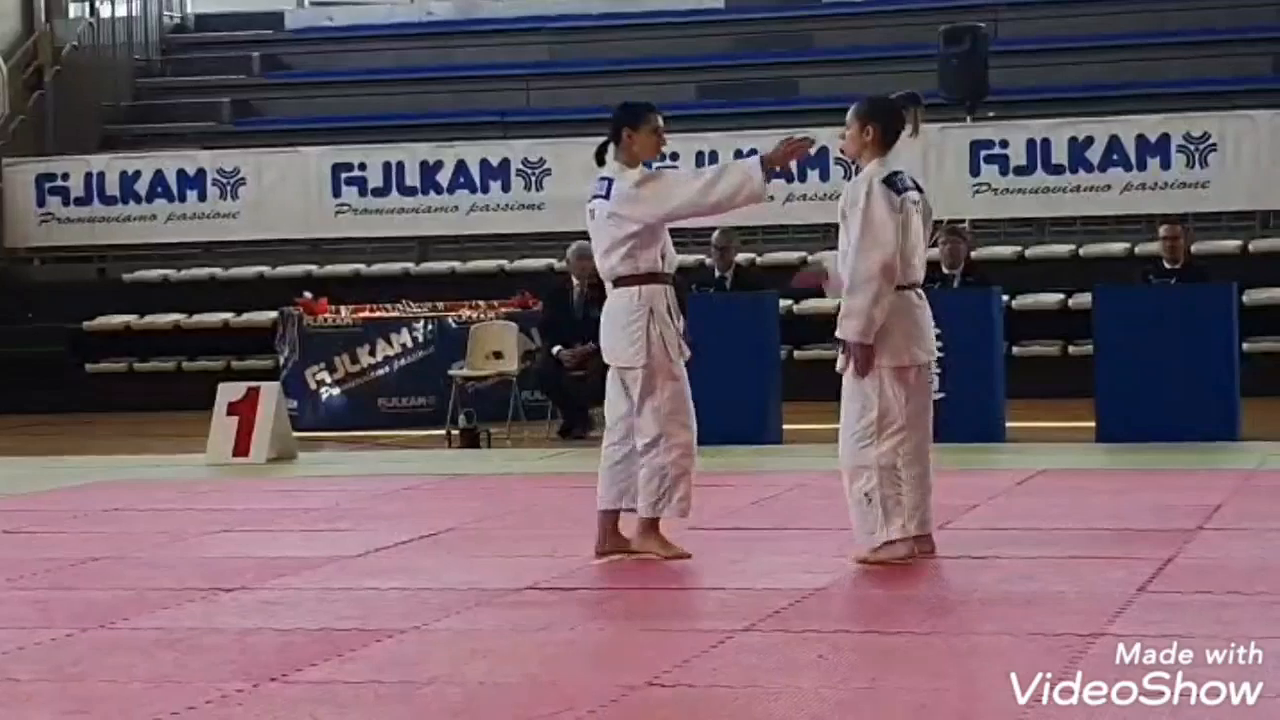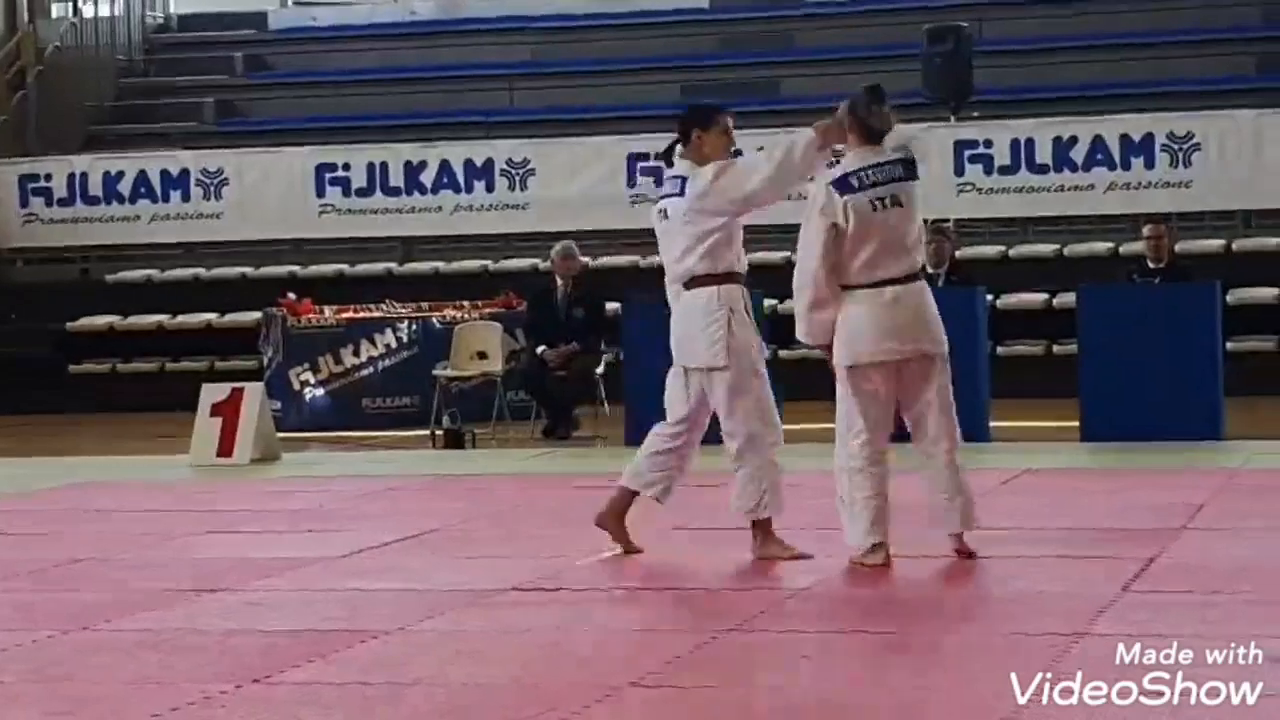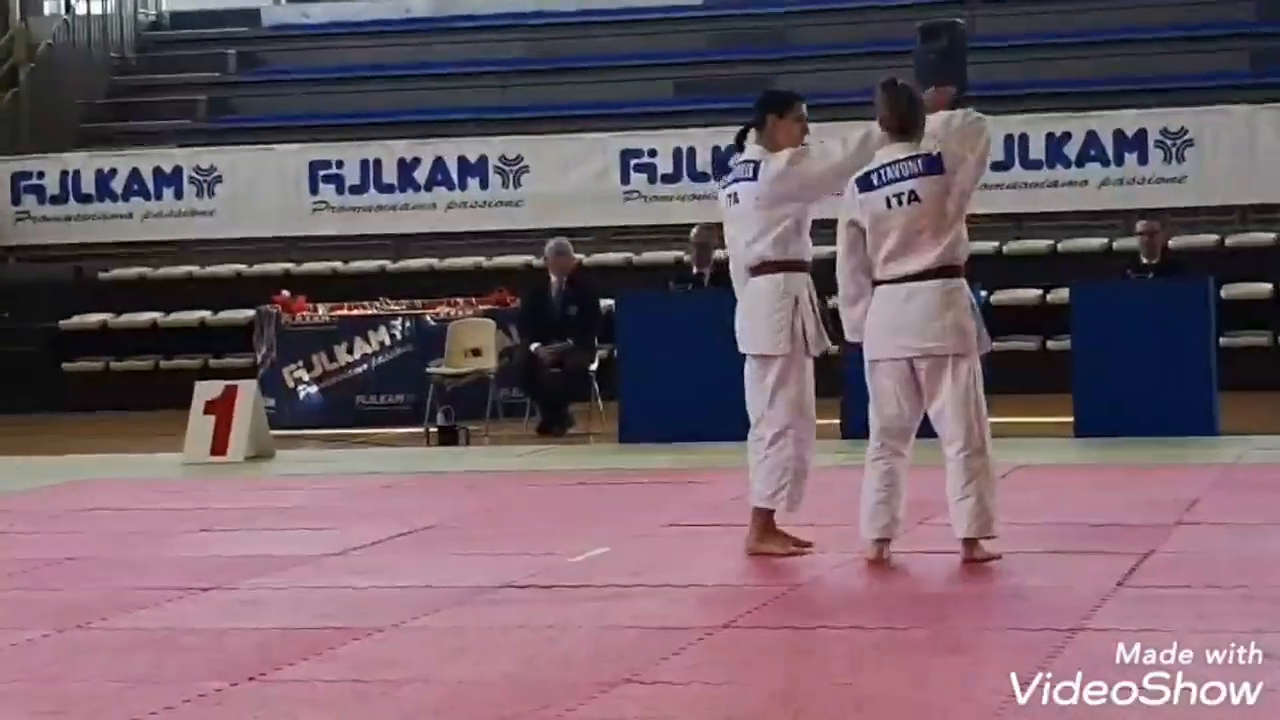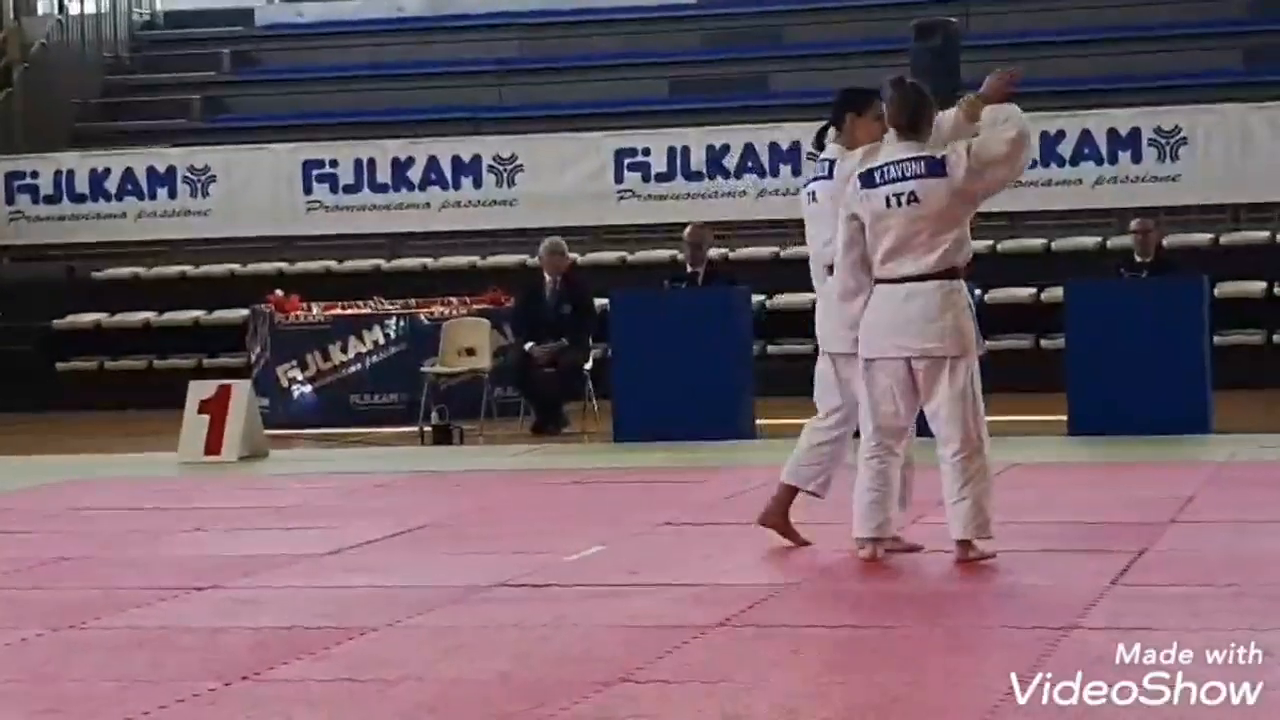
dt=0.5s
person 1, frame 1
left shoulder: (871, 185)
right shoulder: (908, 184)
left elbow: (872, 266)
left wrist: (858, 332)
right wrist: (831, 276)
left hip: (885, 325)
right hip: (912, 317)
left knee: (867, 438)
right knee: (908, 435)
left ankle: (889, 537)
right ankle: (917, 532)
person 1, frame 2
left shoulder: (830, 189)
right shoulder: (909, 168)
left elbow: (815, 271)
left wrist: (820, 331)
left hip: (862, 320)
right hip: (915, 310)
left knee: (861, 441)
right knee: (938, 429)
left ankle: (871, 543)
right ankle: (957, 529)
person 1, frame 3
left shoulder: (859, 187)
right shoulder: (946, 164)
left elbow: (851, 271)
right elbow: (974, 124)
left wrist: (860, 327)
right wrist: (931, 112)
left hip: (888, 316)
right hip: (942, 308)
left knee: (887, 437)
right knee: (963, 433)
left ankle: (878, 537)
right ankle: (971, 537)
person 1, frame 4
left shoulder: (863, 181)
right shoulder: (955, 167)
left elbow: (850, 266)
right elbow: (1016, 139)
left wrist: (855, 323)
right wrist: (991, 103)
left hip: (883, 315)
right hip: (941, 311)
left knee: (881, 435)
right knee: (960, 433)
left ankle: (872, 536)
right ankle: (968, 537)
person 2, frame 1
left shoulder: (612, 186)
right shoulder: (633, 187)
right elbow: (700, 189)
right wrist: (768, 161)
left hip: (628, 311)
right hip: (642, 314)
left knee: (626, 428)
right knee: (667, 426)
left ankle: (610, 533)
right ankle: (649, 530)
person 2, frame 2
left shoulder: (671, 191)
right shoulder: (708, 184)
right elbow: (772, 170)
right wrist: (827, 129)
left hip: (691, 314)
right hip: (720, 314)
left knee: (681, 425)
right knee: (754, 429)
left ankle: (616, 511)
right ankle: (762, 536)
person 2, frame 3
left shoulder: (736, 176)
right shoulder: (781, 169)
right elbow: (849, 155)
left hip: (756, 299)
right hip: (783, 299)
left knee: (770, 419)
right knee: (787, 419)
left ankle: (764, 524)
right ankle: (762, 530)
person 2, frame 4
left shoulder: (822, 172)
right shoulder: (858, 168)
right wrist: (980, 100)
left hip: (837, 304)
right hip: (861, 302)
left knee: (834, 414)
left ankle: (779, 508)
person 3, frame 1
left shoulder: (604, 292)
right shoulder: (556, 293)
right elbow: (546, 329)
left wrist: (589, 348)
right wrist: (558, 351)
left hip: (595, 351)
right hip: (563, 351)
left knee: (597, 369)
right knee: (544, 369)
left ankle: (578, 418)
right ankle: (574, 417)
person 3, frame 2
left shoulder: (590, 292)
right shoulder: (540, 294)
left elbow: (597, 330)
right elbow: (530, 330)
left wrist: (573, 348)
right wrist: (543, 351)
left hip: (581, 351)
right hip: (548, 351)
left knee: (581, 369)
right knee: (529, 369)
left ankle: (563, 417)
right ankle: (557, 416)
person 3, frame 3
left shoulder: (584, 288)
right shoulder: (534, 290)
left elbow: (592, 326)
right elbow: (524, 326)
left wrist: (567, 344)
right wrist: (536, 347)
left hip: (575, 347)
right hip: (542, 348)
left knee: (574, 364)
right knee: (523, 364)
left ankle: (557, 414)
right ankle: (552, 413)
person 3, frame 4
left shoulder: (578, 287)
right shoulder: (529, 288)
left elbow: (586, 326)
right elbow: (518, 325)
left wrist: (562, 344)
right wrist: (531, 347)
left hip: (569, 346)
right hip: (536, 347)
left knee: (570, 362)
right knee: (516, 363)
left ankle: (551, 413)
right ankle: (546, 413)
